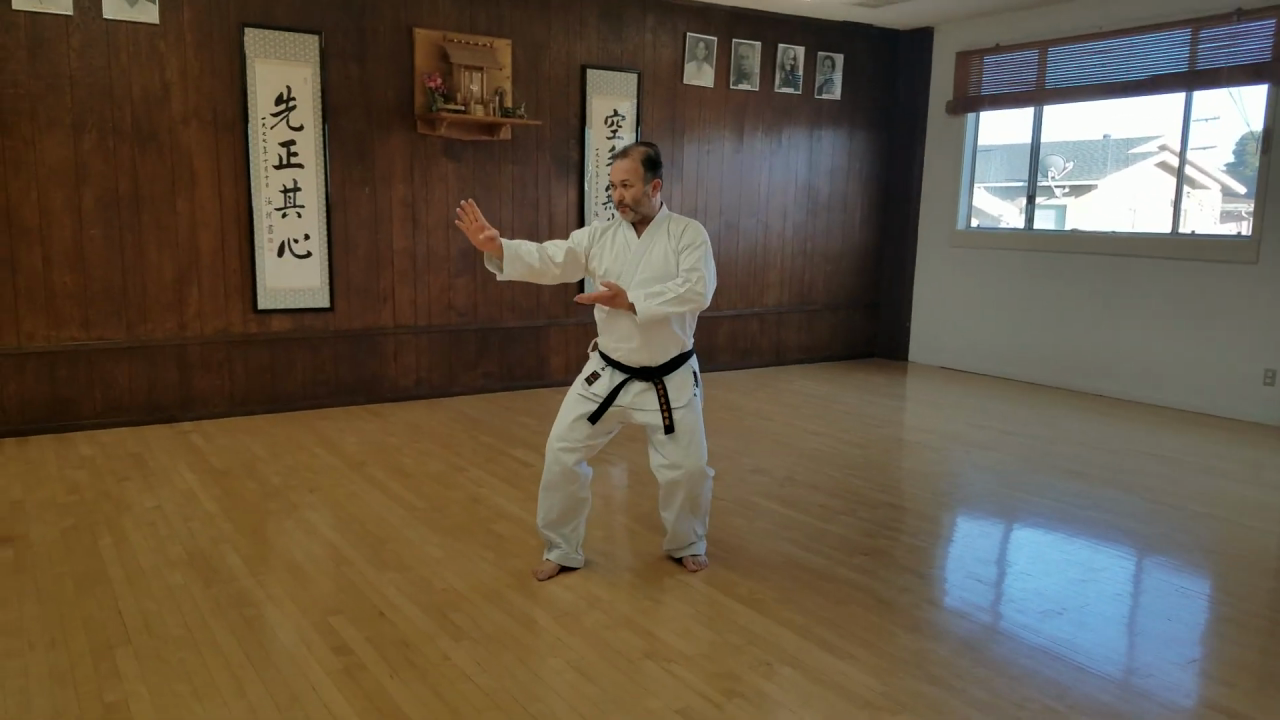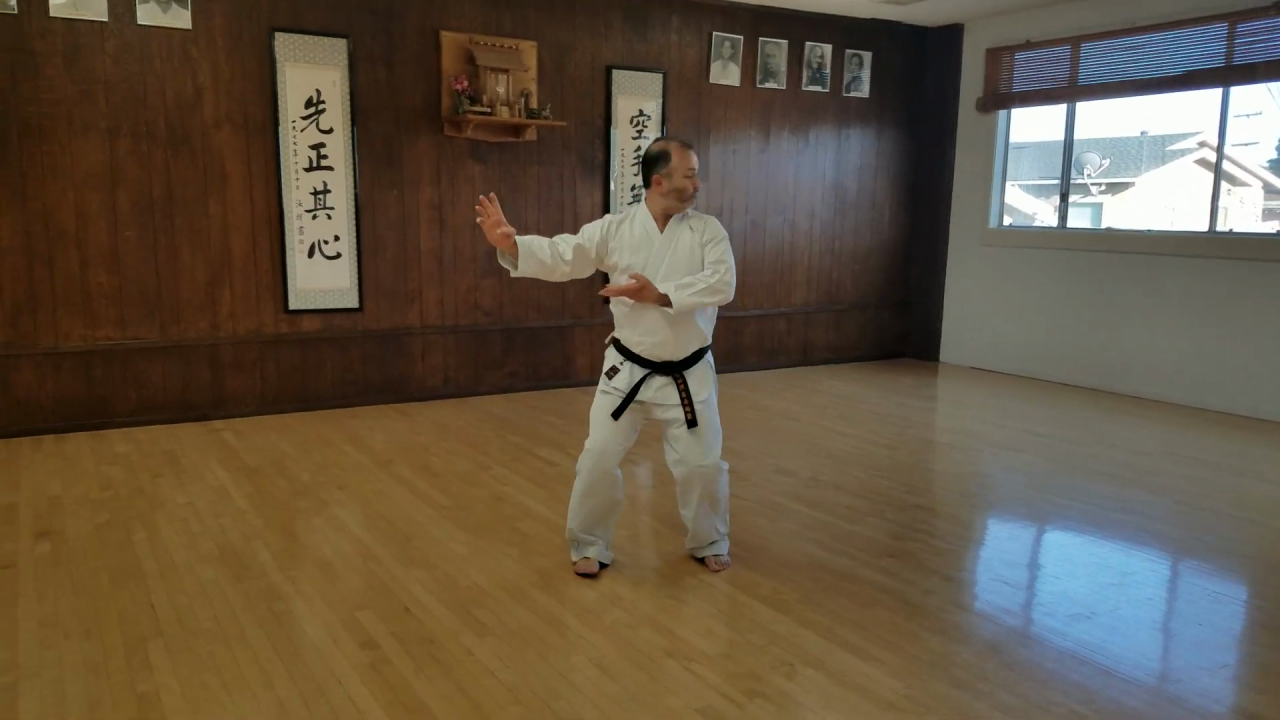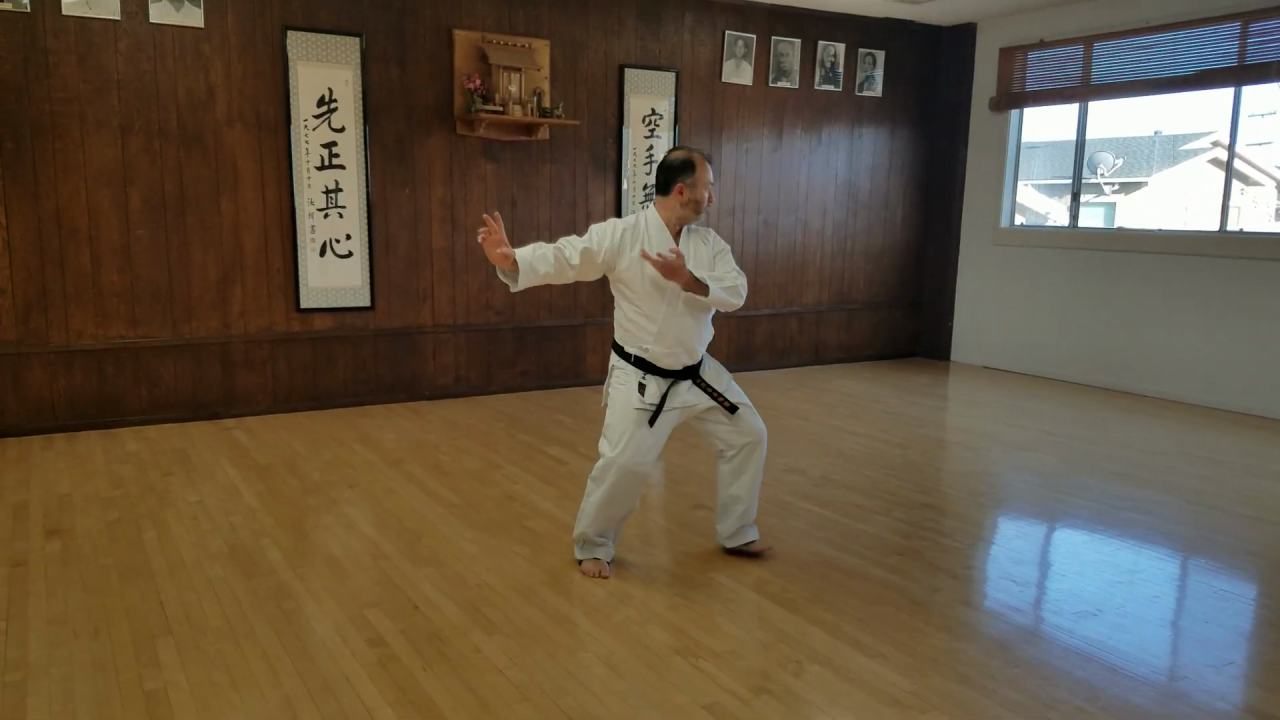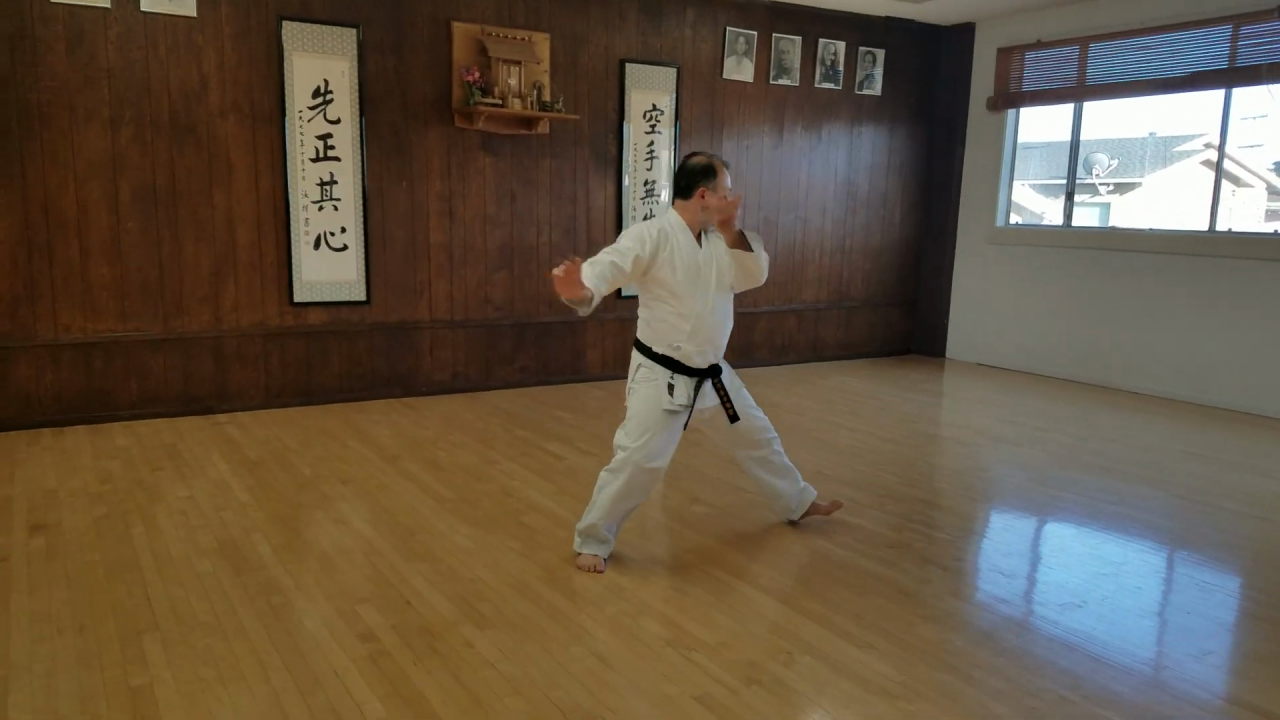
dt=0.2s
person 1, frame 1
left shoulder: (689, 234)
right shoulder: (600, 236)
left elbow: (696, 292)
right elbow: (548, 261)
left wrist: (629, 300)
right wrist: (495, 246)
left hip: (669, 380)
right hip: (608, 374)
left knee: (686, 468)
right knee: (563, 453)
left ankle: (687, 544)
right ankle: (561, 549)
person 1, frame 2
left shoulder: (708, 229)
right shoulder: (614, 229)
left elbow: (722, 284)
right elbow: (560, 257)
left wrist: (658, 294)
right wrist: (510, 242)
left hip: (687, 373)
right hip: (628, 369)
left knee: (701, 463)
right knee: (599, 458)
left ankle: (709, 543)
right ankle: (589, 547)
person 1, frame 3
left shoulder: (708, 241)
right shoulder: (621, 234)
left elbow: (735, 292)
right elbow: (565, 258)
left wrist: (689, 281)
right wrist: (510, 259)
left hip: (697, 373)
right hip: (642, 377)
left knee: (747, 435)
right knee: (625, 464)
left ankle: (737, 533)
right ankle: (593, 547)
person 1, frame 4
left shoulder: (723, 237)
right shoulder: (650, 236)
left elbow: (753, 275)
right elbow: (609, 265)
left wrist: (732, 234)
right wrist: (580, 288)
left hip: (712, 371)
right hip: (664, 375)
left knee: (755, 434)
right knee: (638, 460)
left ankle: (796, 502)
right ankle: (592, 541)
